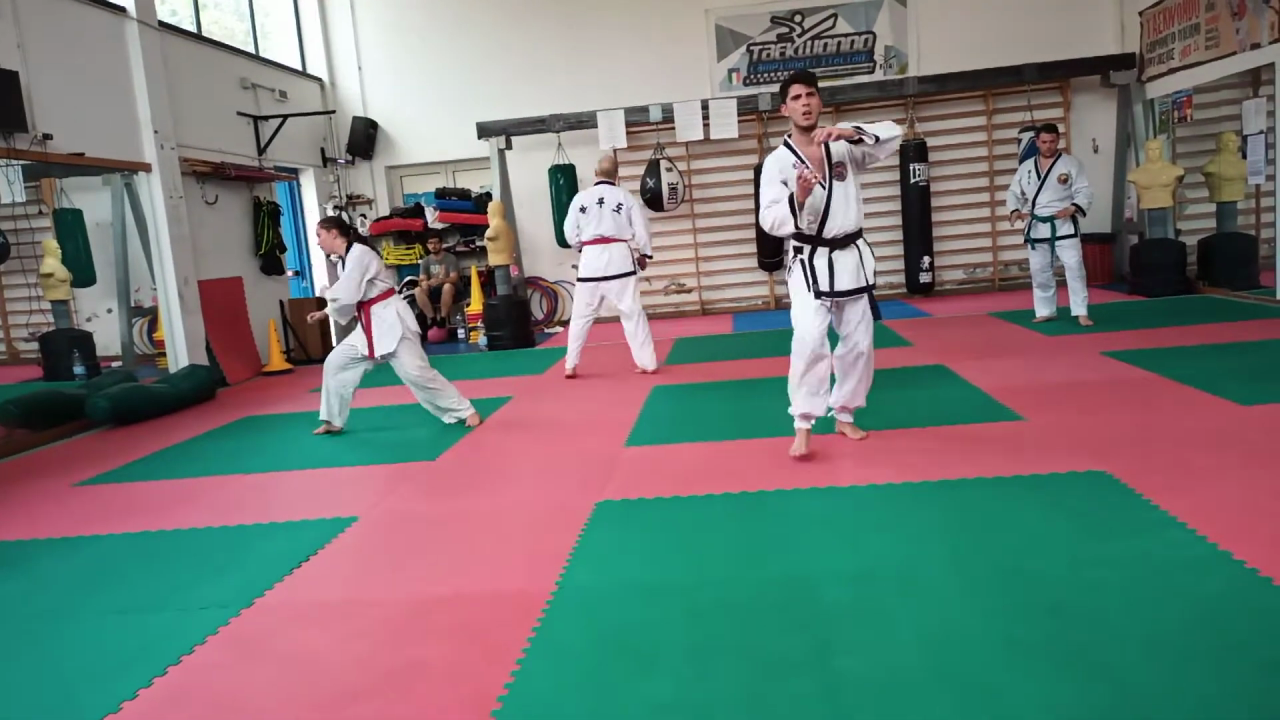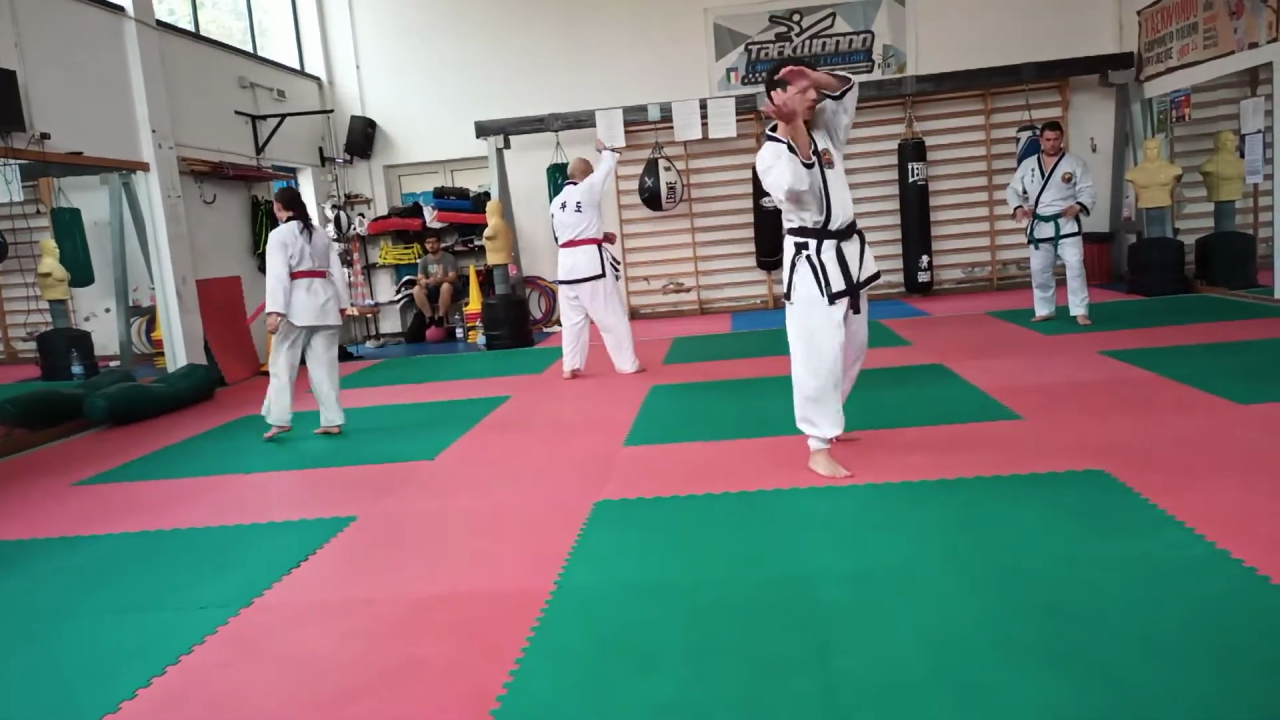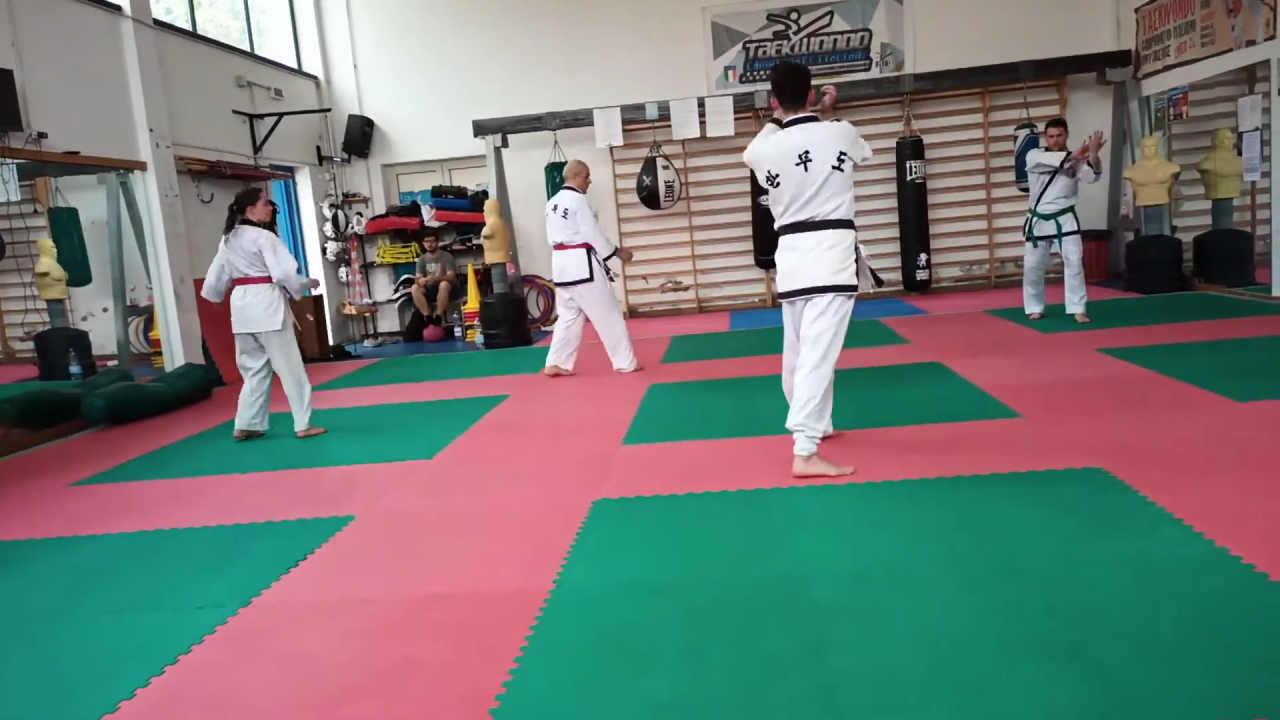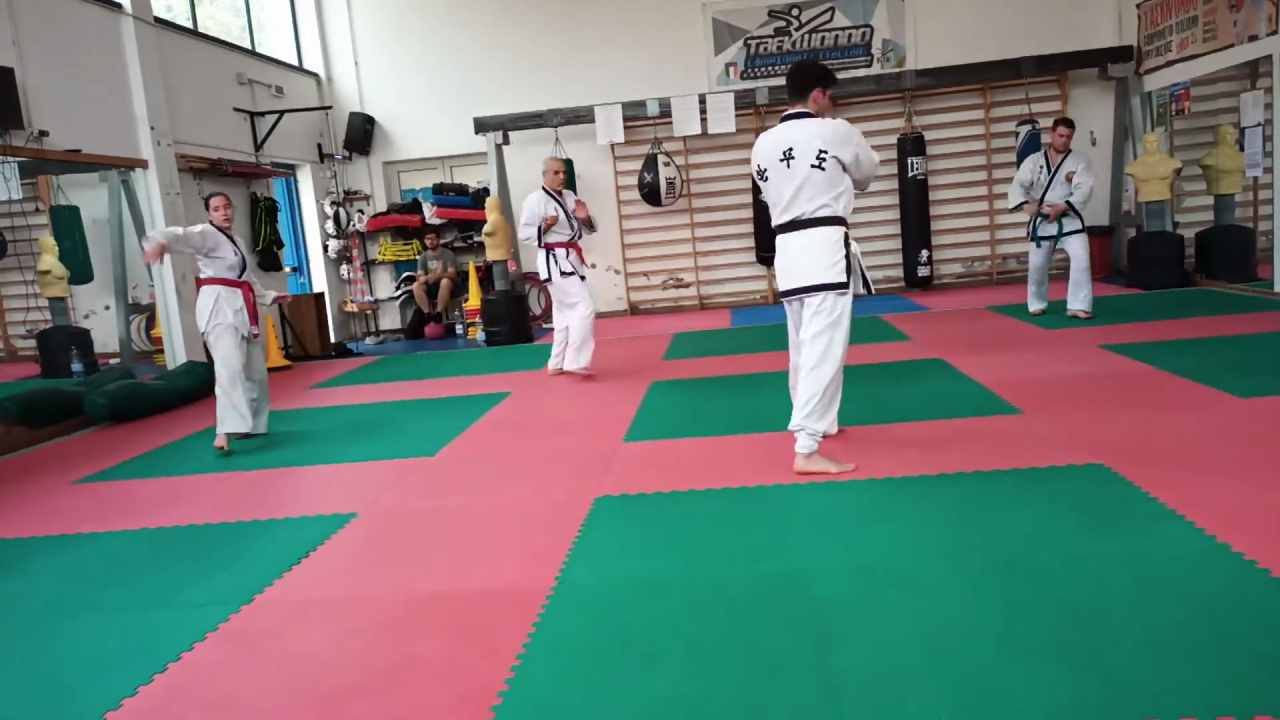
dt=0.5s
person 1, frame 1
left shoulder: (843, 141)
right shoulder: (777, 162)
left elbow: (892, 135)
right elbow: (771, 219)
left wrist: (849, 132)
right wrist: (798, 198)
left hip: (852, 256)
right hip: (809, 263)
left knee: (858, 345)
right knee: (810, 342)
left ankle: (844, 414)
right ankle: (803, 424)
person 1, frame 2
left shoulder: (819, 128)
right shoulder: (770, 157)
left elbow: (847, 92)
right elbow: (794, 186)
left wrist: (817, 80)
right wrist: (795, 129)
left hip: (843, 251)
right hip: (809, 259)
left knee: (851, 347)
right knee: (817, 353)
left ankle: (827, 423)
right ankle: (818, 448)
person 1, frame 3
left shoulder: (762, 149)
right shoulder: (840, 133)
right elbow: (860, 151)
left wrist: (783, 117)
right wrist: (829, 112)
left hip: (790, 253)
right hip: (831, 250)
left knee: (799, 348)
right knee: (819, 350)
left ankle: (811, 425)
right ankle: (805, 453)
person 1, frame 4
left shoulder: (763, 143)
right shoulder: (835, 130)
right elbow: (867, 169)
left hip: (789, 248)
right hip: (824, 247)
left knee: (806, 344)
right knee: (824, 349)
left ankle: (813, 422)
right ankle: (807, 450)
person 2, frame 1
left shoulder: (359, 254)
right shoulder: (344, 261)
left elbow: (347, 295)
left wrist: (329, 294)
right wrist: (326, 313)
left hip: (391, 319)
right hip: (370, 324)
left knee: (417, 372)
right knee: (336, 364)
left ankle: (464, 410)
right ankle: (333, 421)
person 2, frame 2
left shoulder: (279, 235)
right shoulder: (320, 234)
left elbow: (277, 275)
right elbow: (336, 270)
left wrist: (274, 311)
right wrist: (343, 303)
left hip: (297, 302)
right hip: (325, 297)
left knee: (283, 363)
right knee: (324, 366)
left ankle: (279, 419)
right ankle: (333, 421)
person 2, frame 3
left shoulder: (228, 239)
right shoulder: (265, 238)
left elbow: (218, 274)
right elbow: (284, 273)
left wrist: (215, 294)
right wrist: (307, 284)
left hip: (241, 305)
right hip: (268, 304)
left knee: (254, 368)
right knee: (290, 366)
left ankle: (246, 425)
right ankle: (303, 424)
person 2, frame 4
left shoulder: (235, 242)
right shoulder: (207, 234)
right elbow: (179, 237)
left wrist: (269, 296)
right wrist: (159, 242)
left hip: (240, 309)
right hip: (218, 308)
left knee: (255, 371)
right knee: (230, 369)
left ankle: (247, 423)
right ankle: (225, 430)
person 3, frame 1
left shoulder: (580, 198)
right shoulder: (626, 197)
left elbow: (570, 233)
right elbow: (641, 230)
right wrist: (643, 255)
left hip: (591, 260)
right hip: (620, 258)
left knee: (581, 315)
right knee: (632, 313)
left ankle: (571, 365)
right ankle: (646, 362)
person 3, frame 2
left shoulder: (556, 202)
right shoulder: (586, 189)
right elbow: (604, 169)
right wrist: (604, 151)
left hip: (566, 262)
right hip: (590, 260)
left knee: (573, 319)
right knee: (612, 316)
left ankle: (571, 367)
right ankle: (627, 364)
person 3, frame 3
left shoulder: (552, 202)
right shoulder: (579, 200)
right elbow: (592, 234)
right wrist: (617, 252)
left hip: (560, 262)
right hip: (582, 262)
left knee: (568, 315)
right knee: (608, 314)
left ankle: (556, 362)
right ankle: (625, 362)
person 3, frame 4
left shoulder: (568, 196)
right shoulder: (536, 199)
left elbow: (587, 228)
right elbow: (524, 232)
left wrist: (585, 218)
right wrist: (544, 226)
left hip: (569, 259)
right hip: (555, 261)
left knee: (566, 314)
right knee: (583, 309)
left ankle: (558, 363)
right ankle: (575, 361)
person 4, frame 1
left shoulder: (1071, 164)
right shoulder: (1026, 167)
left elbow: (1085, 192)
right elbow: (1014, 193)
left wrist: (1073, 208)
right wrist: (1015, 210)
left hip: (1064, 225)
right hip: (1037, 227)
left knee: (1074, 267)
right knee: (1040, 271)
left ankle: (1081, 312)
right ankle: (1045, 311)
person 4, frame 2
left shoulder: (1075, 163)
right shoulder: (1028, 165)
left elbow: (1088, 190)
right elbow: (1013, 190)
left wrist: (1079, 206)
right wrist: (1018, 208)
left hip: (1066, 224)
right hip: (1039, 226)
left knee: (1075, 266)
right knee: (1039, 271)
left ankle: (1080, 312)
right ankle: (1044, 311)
person 4, frame 3
left shoulder: (1078, 160)
right shoulder: (1035, 155)
left elbow: (1090, 175)
right elbow: (1045, 160)
left wrist: (1093, 155)
right wrist: (1072, 157)
left hip: (1065, 220)
right hip: (1038, 221)
left knee: (1074, 263)
right knee: (1033, 267)
left ankle: (1078, 309)
right ankle: (1035, 308)
person 4, frame 4
left shoulder: (1079, 161)
right shoulder: (1034, 161)
left elbow: (1084, 188)
right elbow: (1017, 185)
left wrist: (1064, 207)
right wrist: (1024, 204)
left hip: (1069, 221)
right hip: (1041, 223)
left knee: (1081, 261)
right knee: (1037, 267)
left ankle: (1079, 306)
right ankle: (1037, 303)
